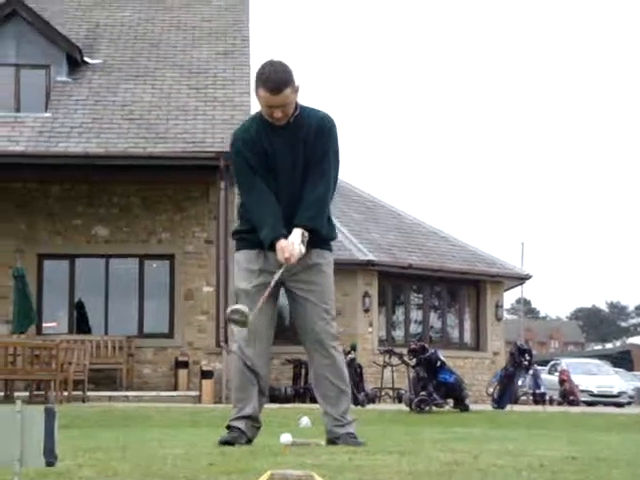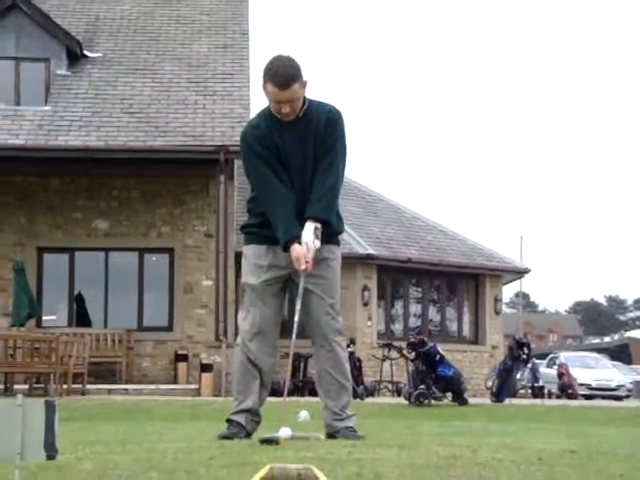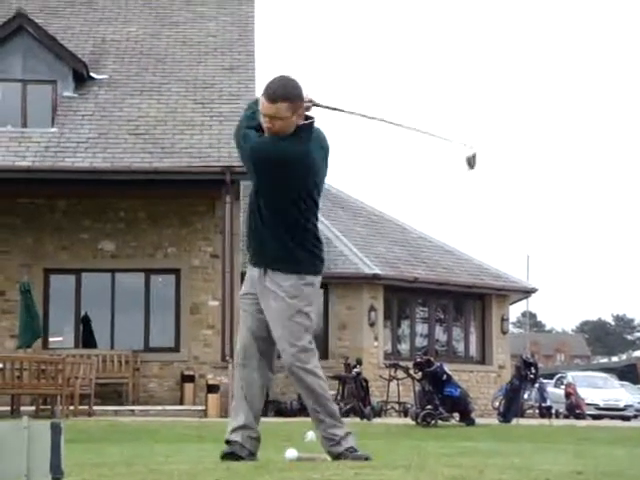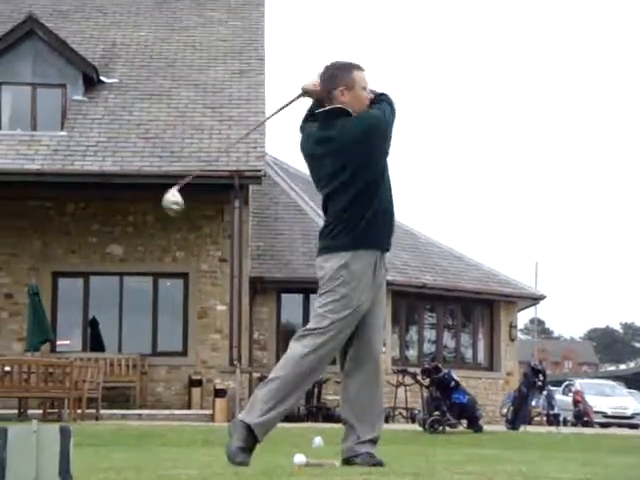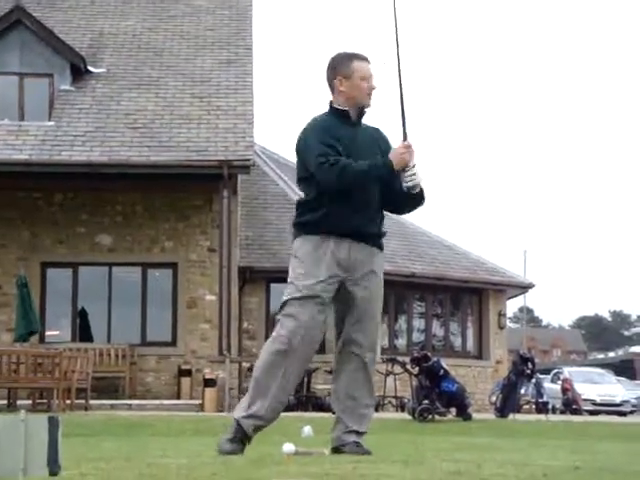
dt=1s
person 1, frame 1
left shoulder: (321, 126)
right shoulder: (245, 138)
left elbow: (321, 185)
right elbow: (256, 195)
left wrist: (301, 233)
right wrist: (277, 239)
left hip: (311, 246)
right hip: (257, 247)
left knee: (323, 338)
right knee: (249, 338)
left ankle: (340, 426)
right ankle: (244, 422)
person 1, frame 2
left shoulder: (329, 120)
right shoulder: (255, 133)
left elbow: (329, 180)
right elbow: (272, 192)
left wrist: (312, 227)
right wrist: (291, 240)
left hip: (320, 241)
right hip: (267, 242)
left knee: (328, 332)
right knee: (254, 332)
left ankle: (340, 419)
right ankle: (243, 416)
person 1, frame 3
left shoulder: (283, 154)
right shoulder: (311, 139)
left elbow: (246, 137)
left wrist: (254, 112)
right wrist: (260, 113)
left hip: (291, 273)
right hip: (262, 267)
left knee: (297, 357)
right knee: (249, 352)
left ankle: (338, 441)
right ankle: (242, 438)
person 1, frame 4
left shoulder: (313, 136)
right shoulder: (367, 128)
left elbow: (313, 118)
right elbow: (386, 104)
left wrist: (318, 97)
right wrist: (326, 94)
left hip: (364, 258)
right hip: (351, 257)
left knee: (366, 355)
right knee: (316, 345)
left ankle: (359, 444)
right ankle: (250, 424)
person 1, frame 5
left shoulder: (377, 138)
right shoulder: (317, 130)
left elbow: (402, 202)
right elbow: (330, 178)
left wrist: (411, 183)
right wrist: (384, 166)
left hip: (367, 251)
right hip: (319, 245)
left knee: (360, 346)
right knee: (292, 336)
left ankle: (349, 432)
right ankle: (246, 423)
